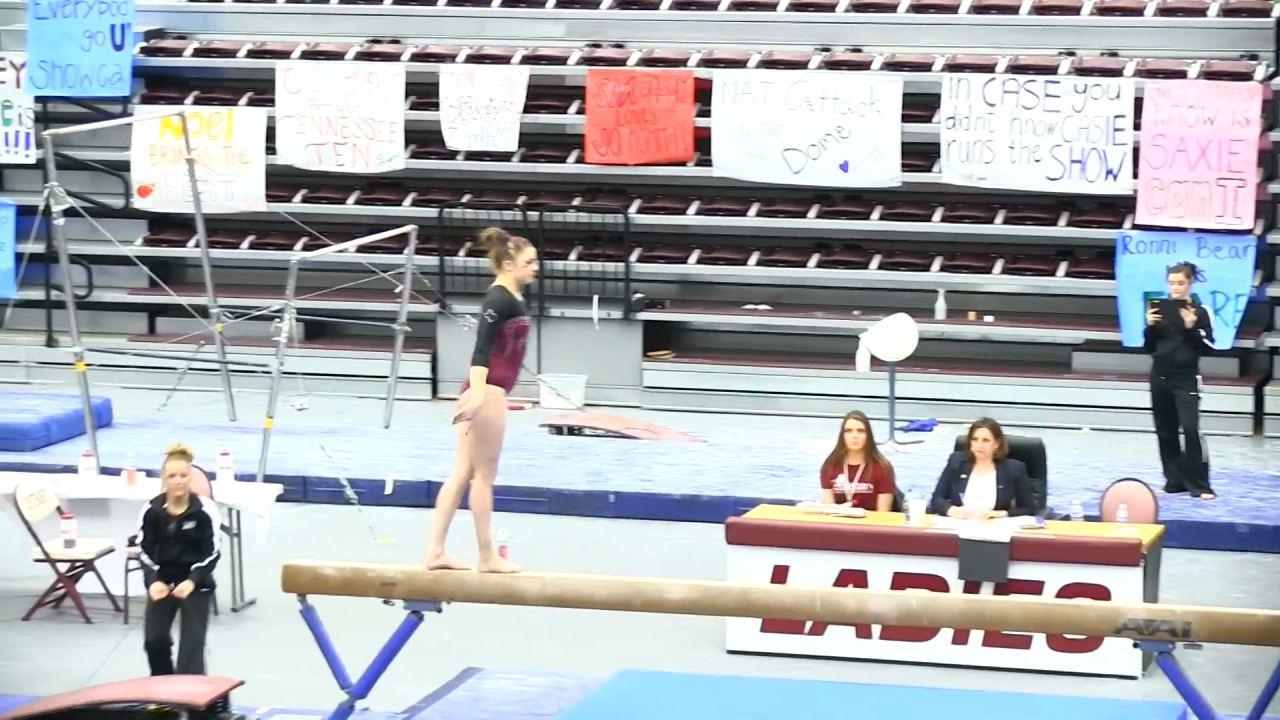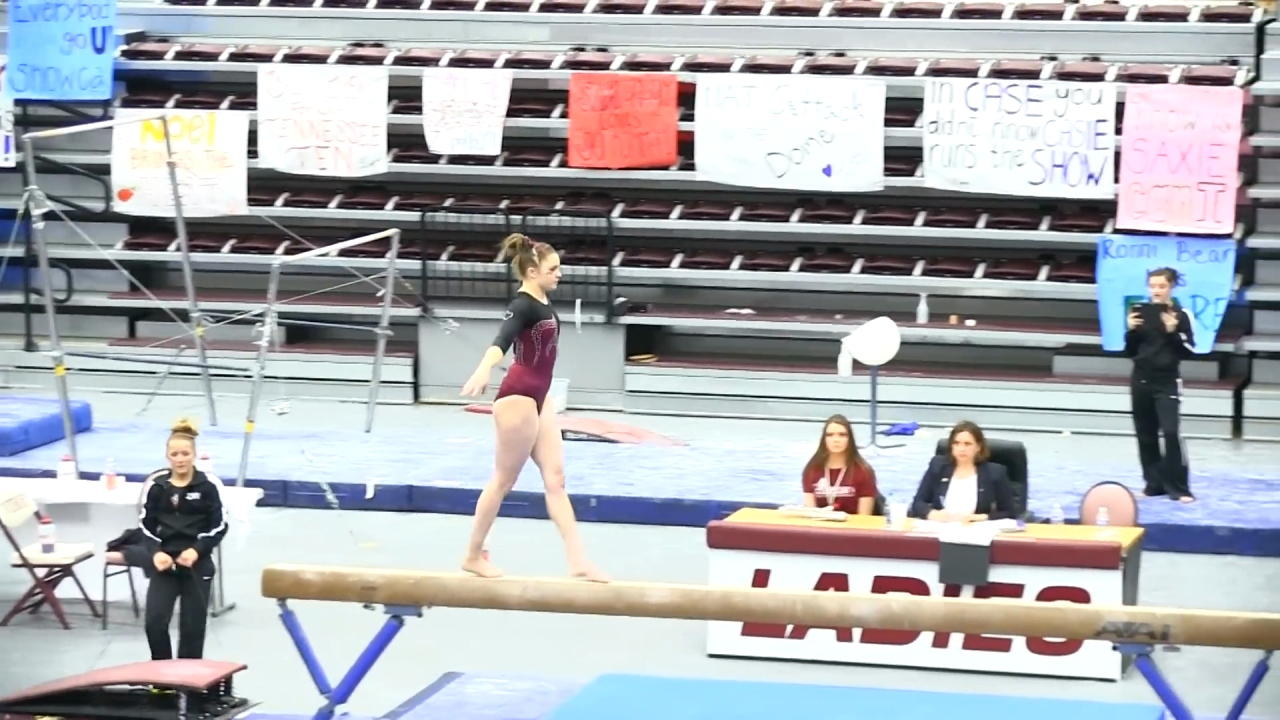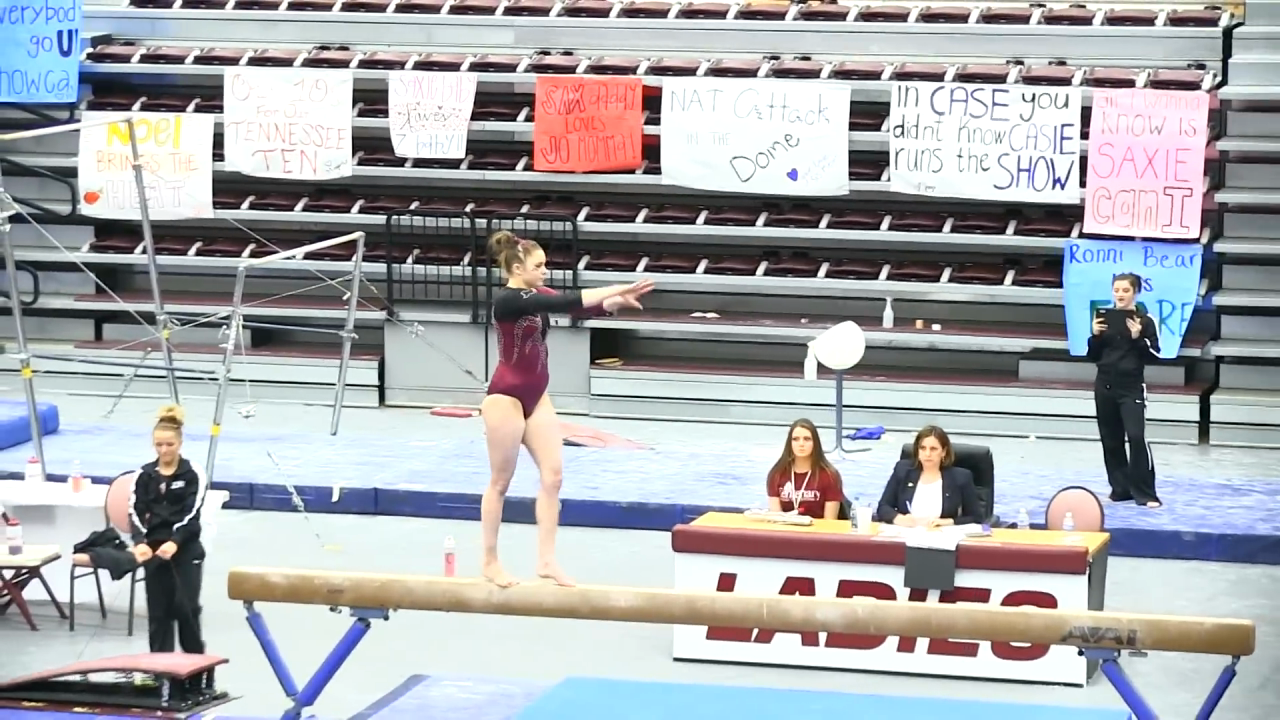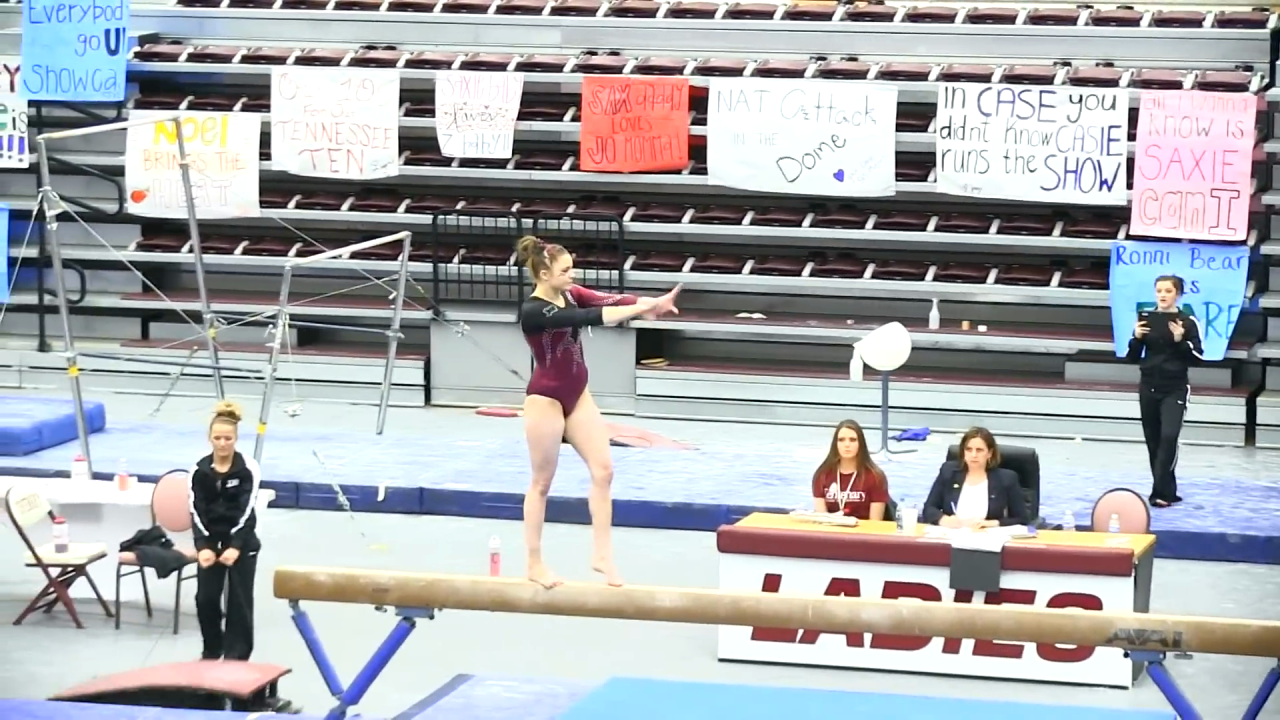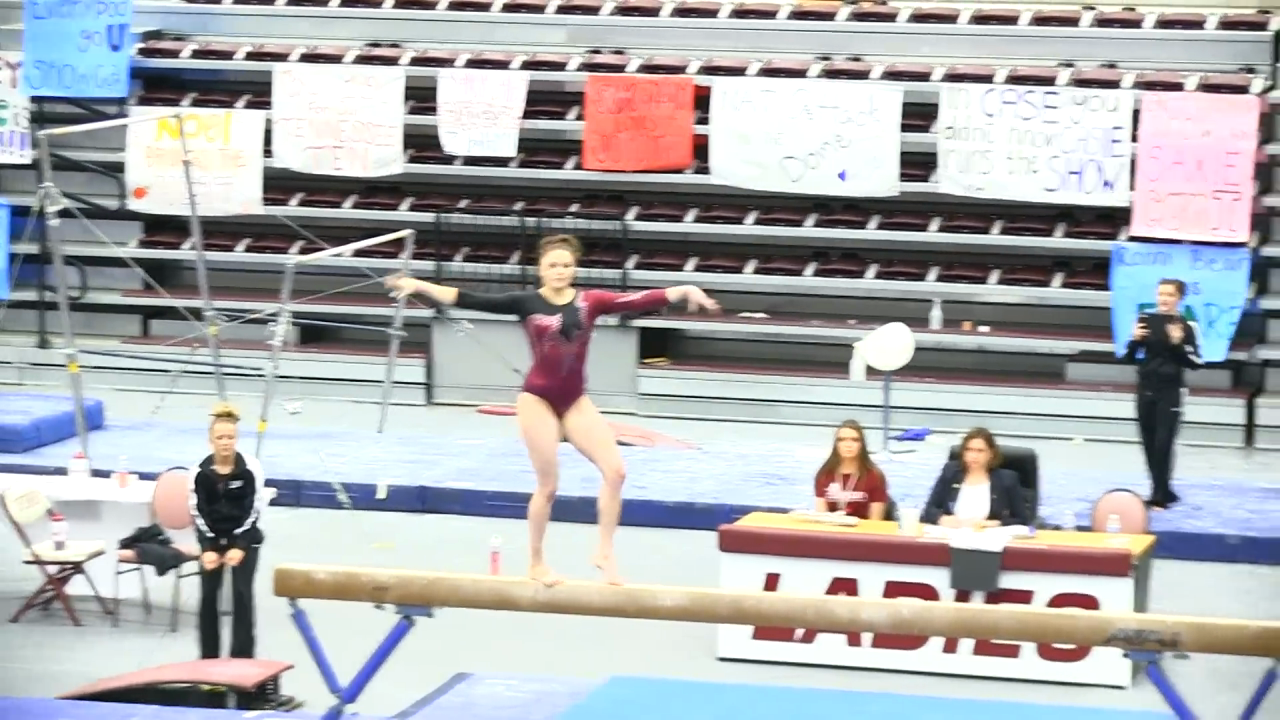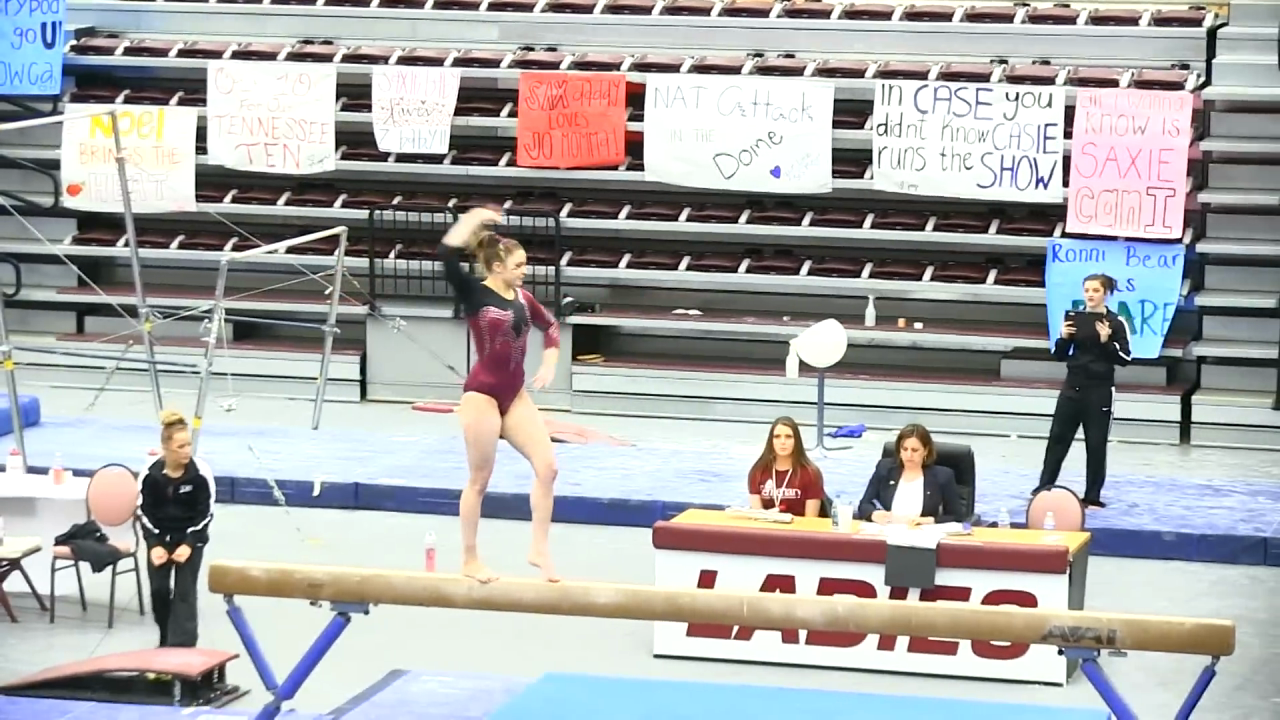
dt=0.5s
person 1, frame 1
left shoulder: (511, 296)
right shoulder: (500, 300)
right elbow: (482, 350)
right wrist: (477, 397)
left hip: (488, 391)
right hip: (487, 391)
left knee: (463, 473)
right knee: (485, 475)
left ankle: (436, 550)
right ankle: (487, 557)
person 1, frame 2
left shoulder: (540, 302)
right shoulder: (522, 306)
right elbow: (502, 338)
right wrist: (482, 372)
left hip: (537, 399)
right hip: (518, 398)
left knee: (556, 480)
right knee: (503, 481)
left ankle: (578, 560)
right ankle: (474, 555)
person 1, frame 3
left shoulder: (537, 294)
right shoulder: (507, 299)
left elbow: (581, 306)
right elbow: (565, 302)
left wrist: (618, 298)
right wrist: (615, 291)
left hip: (536, 398)
right hip: (505, 398)
left knee: (552, 477)
right knee: (500, 482)
left ankle: (546, 560)
right ankle: (490, 561)
person 1, frame 4
left shoulder: (572, 295)
right shoulder: (534, 311)
left elbow: (612, 300)
right elbow: (589, 317)
left wrist: (651, 300)
right wrist: (639, 308)
left hip: (578, 395)
right hip: (546, 399)
left knee: (603, 470)
right knee: (541, 482)
left ankle: (602, 554)
right ankle: (534, 563)
person 1, frame 5
left shoulder: (590, 301)
right shoulder: (523, 301)
left elbow: (640, 301)
right elbow: (466, 298)
left wrist: (685, 290)
right wrist: (420, 286)
left hip: (575, 400)
right hip: (538, 399)
left knee: (615, 471)
right knee: (548, 486)
left ankle: (605, 553)
right ankle: (537, 562)
person 1, frame 6
left shoulder: (521, 297)
right shoulder: (474, 295)
left elbow: (548, 323)
right elbow: (449, 254)
left wrist: (550, 359)
right wrist: (475, 218)
left hip: (514, 395)
right hip: (482, 395)
left knee: (547, 469)
right knee: (479, 481)
left ankle: (540, 550)
right ankle: (470, 559)
person 2, frame 1
left shoulder: (205, 510)
right shoulder: (151, 510)
left elbow: (212, 553)
right elbow: (145, 551)
left wrist: (192, 581)
right wrist: (153, 581)
left hip: (197, 582)
right hip: (163, 579)
left knee: (192, 639)
right knee: (154, 639)
person 2, frame 2
left shoulder: (208, 486)
right shoulder: (156, 486)
left elbow: (220, 526)
right elbow: (146, 525)
left wrist: (197, 549)
right wrist: (155, 551)
left hip: (197, 564)
right hip: (164, 564)
left knee: (191, 627)
right knee: (154, 623)
person 2, frame 3
left shoulder: (193, 474)
right shoulder: (145, 475)
left elbow: (192, 513)
right elbow: (136, 512)
left wrist: (175, 542)
right wrist: (140, 542)
left hip: (186, 550)
right hip: (154, 550)
left knee: (187, 607)
right knee: (158, 611)
person 2, frame 4
left shoulder: (248, 468)
right shoulder: (200, 470)
left elbow: (247, 511)
right elbow: (196, 511)
left wrist: (236, 546)
right wrist: (202, 546)
left hip: (242, 543)
right hip: (211, 542)
left knee: (239, 602)
right knee: (206, 598)
left ankle: (236, 660)
right ankle: (212, 652)
person 2, frame 5
left shoulder: (250, 468)
right shoulder: (201, 471)
left elbow: (253, 510)
right elbow: (199, 512)
left wrist: (240, 547)
right wrist: (207, 548)
left hip: (245, 538)
right hip: (213, 538)
left knee: (241, 594)
right knee: (208, 594)
left ankle: (242, 656)
right ankle: (209, 656)
person 2, frame 6
left shoulder: (200, 473)
right shoulder: (150, 475)
left elbow: (205, 513)
right elbow: (145, 512)
left wrist: (188, 544)
right wrist: (154, 545)
left hip: (191, 537)
right hip: (160, 536)
left knee: (185, 592)
right knee: (159, 589)
left ankle: (181, 648)
right ankle: (167, 640)
person 3, frame 1
left shoulder: (1199, 311)
right shoulder: (1160, 309)
left elbow: (1208, 347)
right elbow: (1149, 347)
left wrist: (1191, 328)
right wrist: (1150, 326)
left hip: (1186, 378)
right hip: (1160, 377)
left knee: (1191, 429)
right knee: (1165, 431)
left ankle: (1199, 484)
right ankle: (1175, 479)
person 3, frame 2
left shoulder: (1180, 316)
right shoulder: (1140, 313)
left elbow: (1188, 351)
right elbow: (1130, 351)
left wrist: (1173, 332)
right wrist: (1131, 330)
left hip: (1166, 382)
right hip: (1141, 380)
left knee: (1171, 432)
right knee: (1146, 434)
left ankle: (1178, 487)
right ankle: (1155, 482)
person 3, frame 3
left shoulder: (1145, 321)
right shoulder: (1104, 317)
left elbow: (1154, 355)
right elbow: (1093, 356)
left wrist: (1137, 338)
right wrist: (1095, 335)
left hip: (1131, 387)
right hip: (1105, 385)
left knee: (1136, 437)
right knee: (1110, 439)
left ankle: (1145, 492)
right ankle: (1120, 487)
person 3, frame 4
left shoulder: (1187, 322)
right shoulder: (1146, 319)
left elbow: (1197, 357)
right elbow: (1133, 358)
left wrist: (1180, 340)
right wrist: (1136, 338)
left hip: (1175, 389)
right hip: (1148, 387)
left knee: (1168, 437)
right knee: (1153, 440)
left ankle: (1161, 492)
right ankle: (1167, 490)
person 3, frame 5
left shoulder: (1186, 327)
right shoulder: (1145, 321)
left elbow: (1195, 362)
right elbow: (1130, 357)
left wrist: (1178, 344)
right wrist: (1135, 340)
left hip: (1170, 391)
right hip: (1146, 389)
left knee: (1163, 444)
right knee: (1150, 443)
left ankle: (1158, 497)
right ankle: (1163, 490)
person 3, frame 6
left shoulder: (1116, 322)
right shoulder: (1074, 318)
left elbow: (1125, 358)
right elbow: (1059, 356)
left wrist: (1106, 341)
right wrist: (1063, 338)
left hip: (1099, 390)
right hip: (1072, 386)
left knee: (1096, 444)
right knee: (1058, 437)
left ankle: (1092, 496)
right ankle: (1045, 486)
